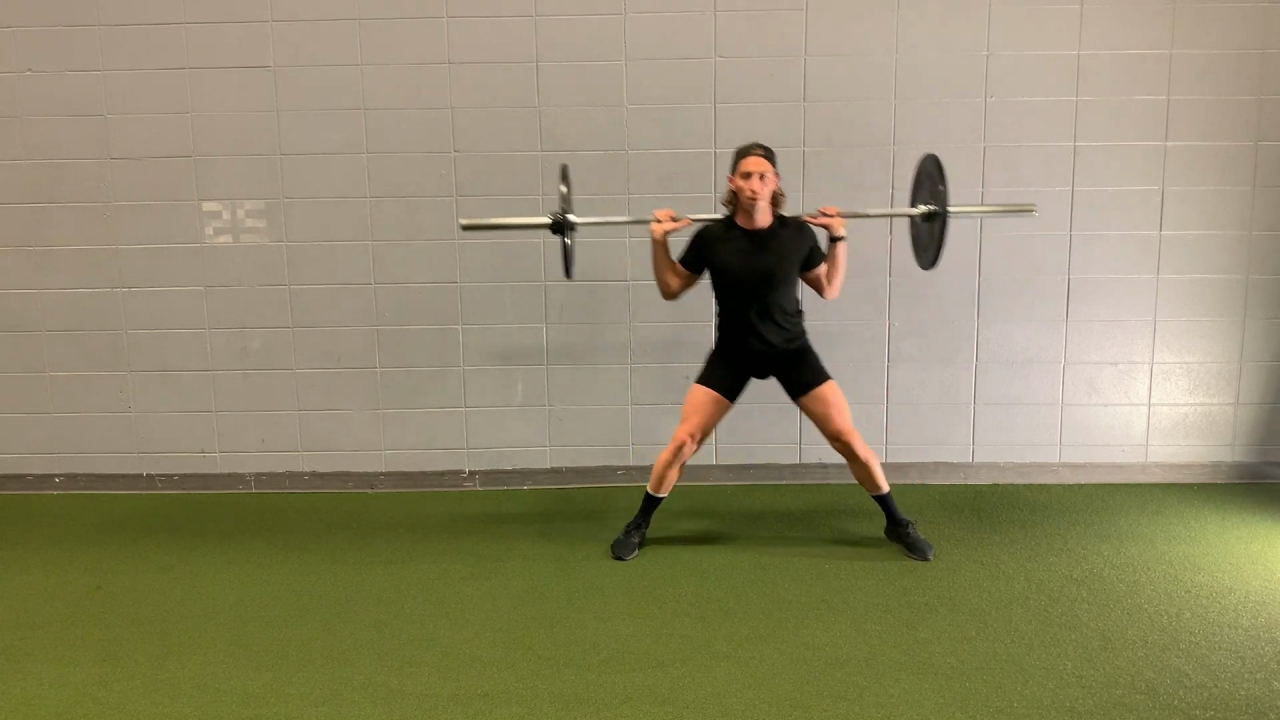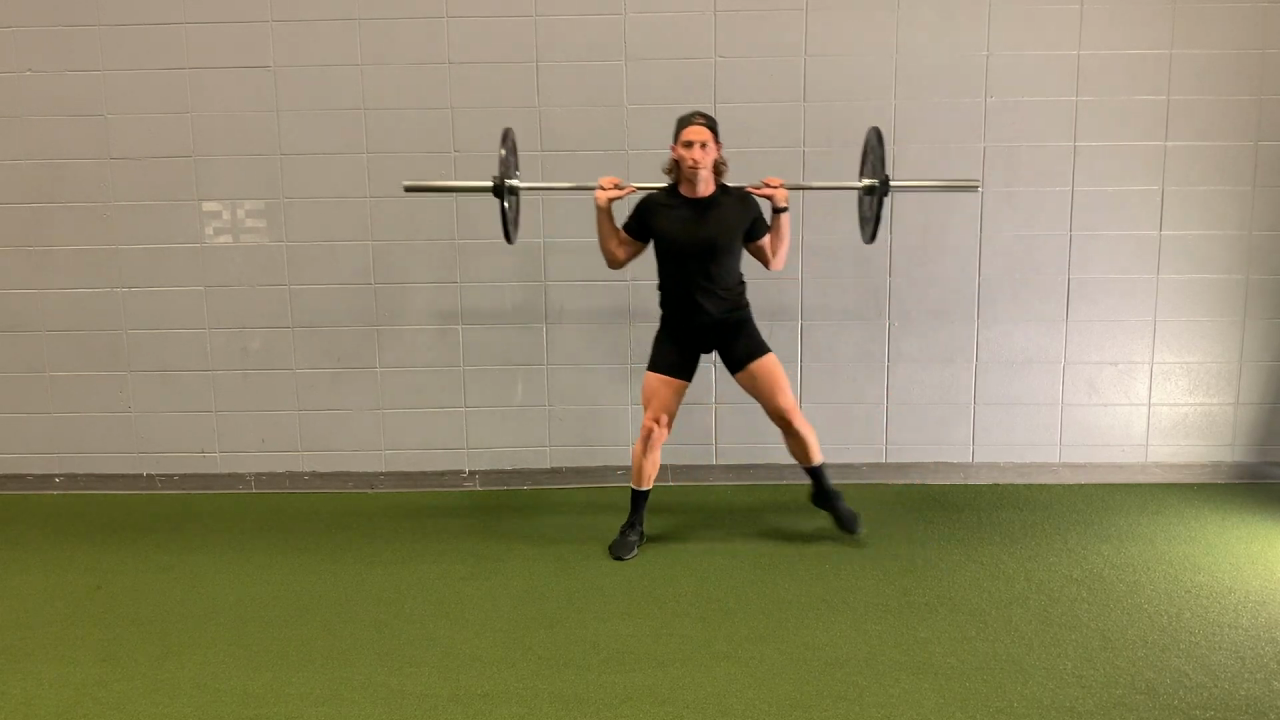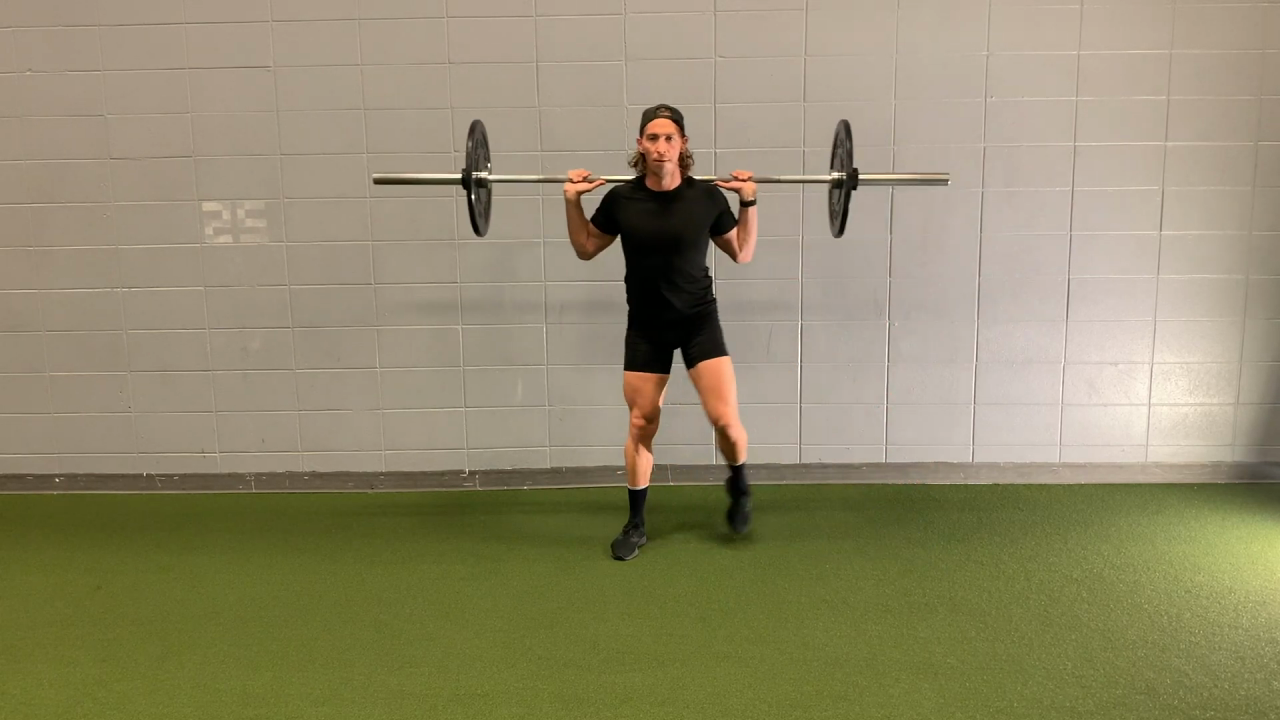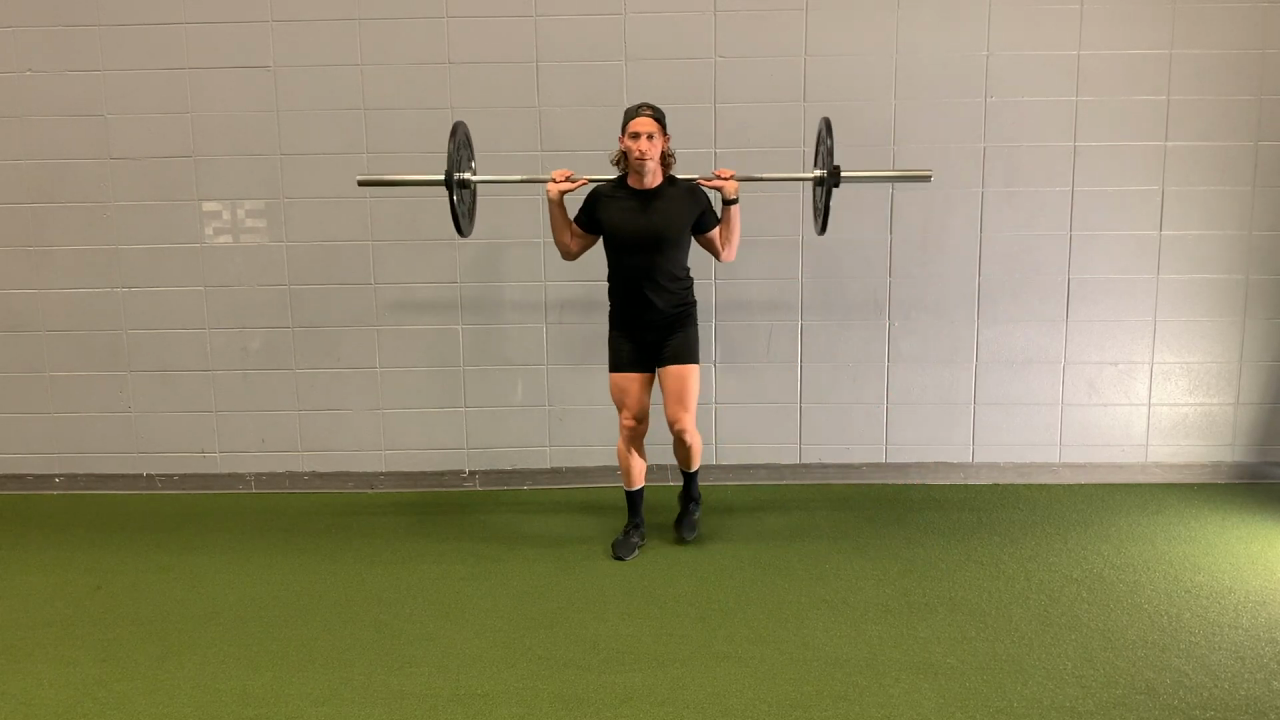
dt=0.2s
person 1, frame 1
left shoulder: (797, 233)
right shoulder: (711, 237)
left elbow: (828, 289)
right elbow: (671, 289)
left wrist: (836, 237)
right wrist: (658, 242)
left hip: (791, 348)
right hip: (733, 352)
left knee: (846, 437)
right knee: (685, 438)
left ankle: (897, 523)
right ankle: (639, 525)
person 1, frame 2
left shoulder: (739, 203)
right shoulder: (654, 206)
left elbow: (773, 260)
right elbow: (616, 258)
left wrist: (780, 209)
right wrist: (603, 209)
left hip: (734, 323)
right hip: (677, 329)
left knee: (787, 412)
right knee: (653, 427)
left ankle: (824, 490)
right ankle: (634, 523)
person 1, frame 3
left shoulder: (706, 196)
right shoulder: (620, 199)
left elbow: (741, 253)
right elbow: (585, 249)
left wrist: (748, 202)
right wrist: (572, 201)
left hip: (698, 320)
right hip: (645, 325)
left knee: (725, 417)
right knee: (641, 424)
left ankle: (738, 485)
right ankle: (636, 524)
person 1, frame 4
left shoulder: (689, 196)
right shoulder: (603, 198)
left elbow: (725, 252)
right elbow: (570, 249)
left wrist: (730, 200)
right wrist: (555, 201)
left hip: (677, 321)
right hip: (626, 327)
left knee: (682, 424)
right knee: (630, 425)
left ankle: (690, 495)
right ankle: (635, 523)
